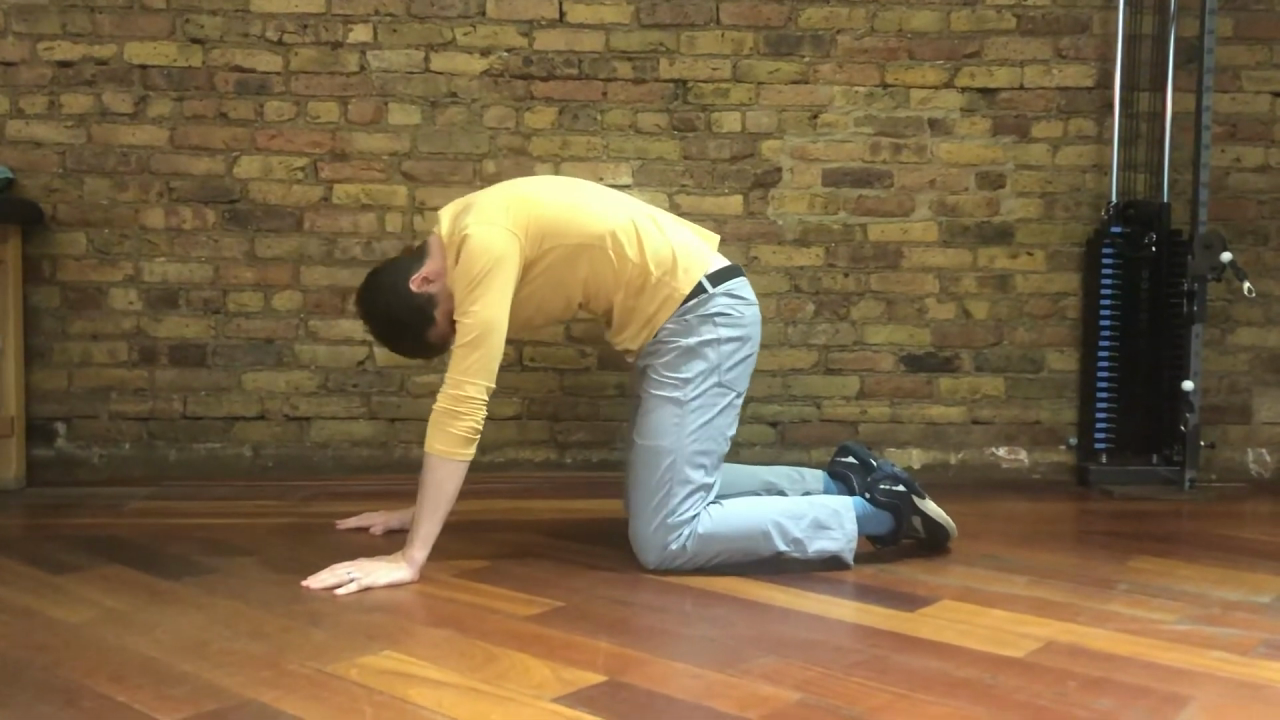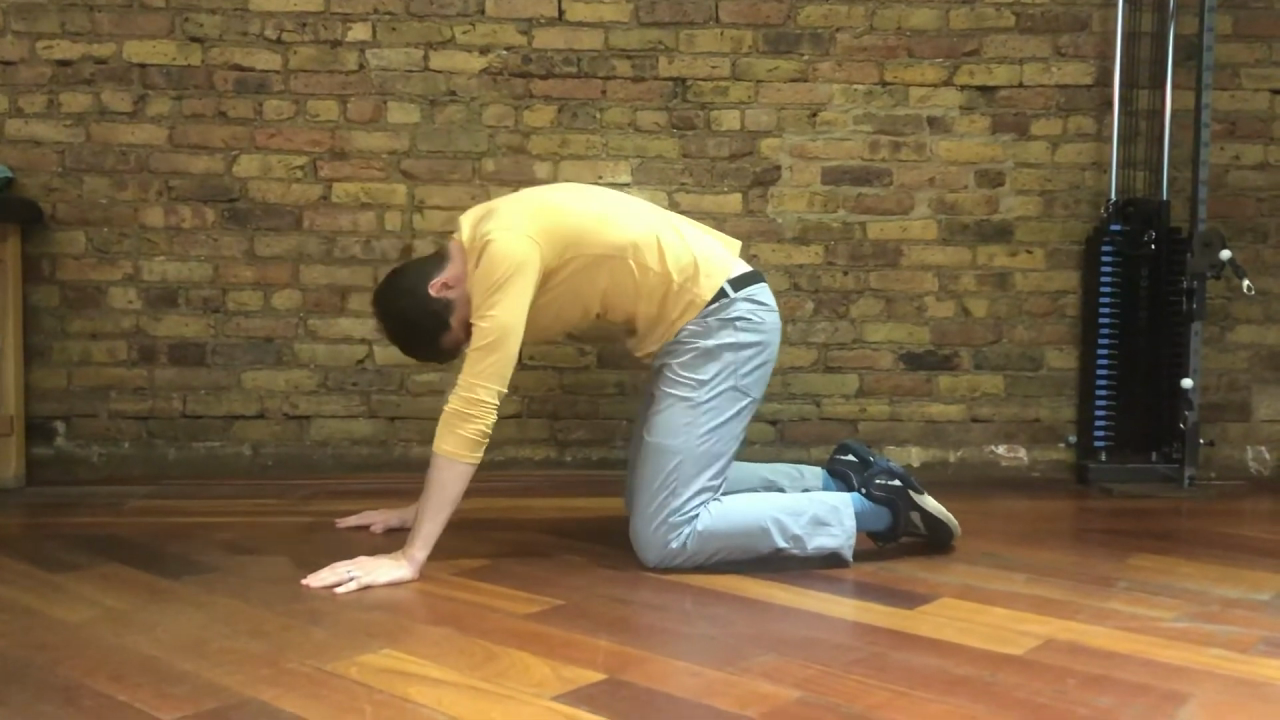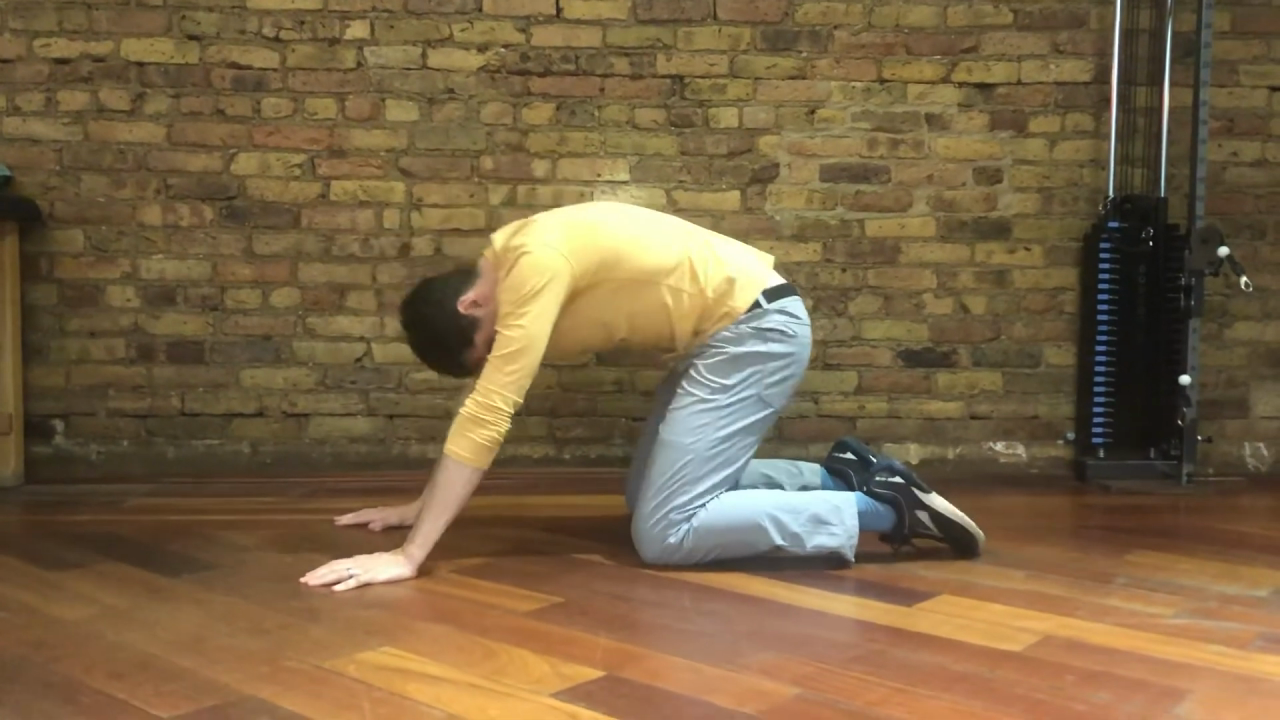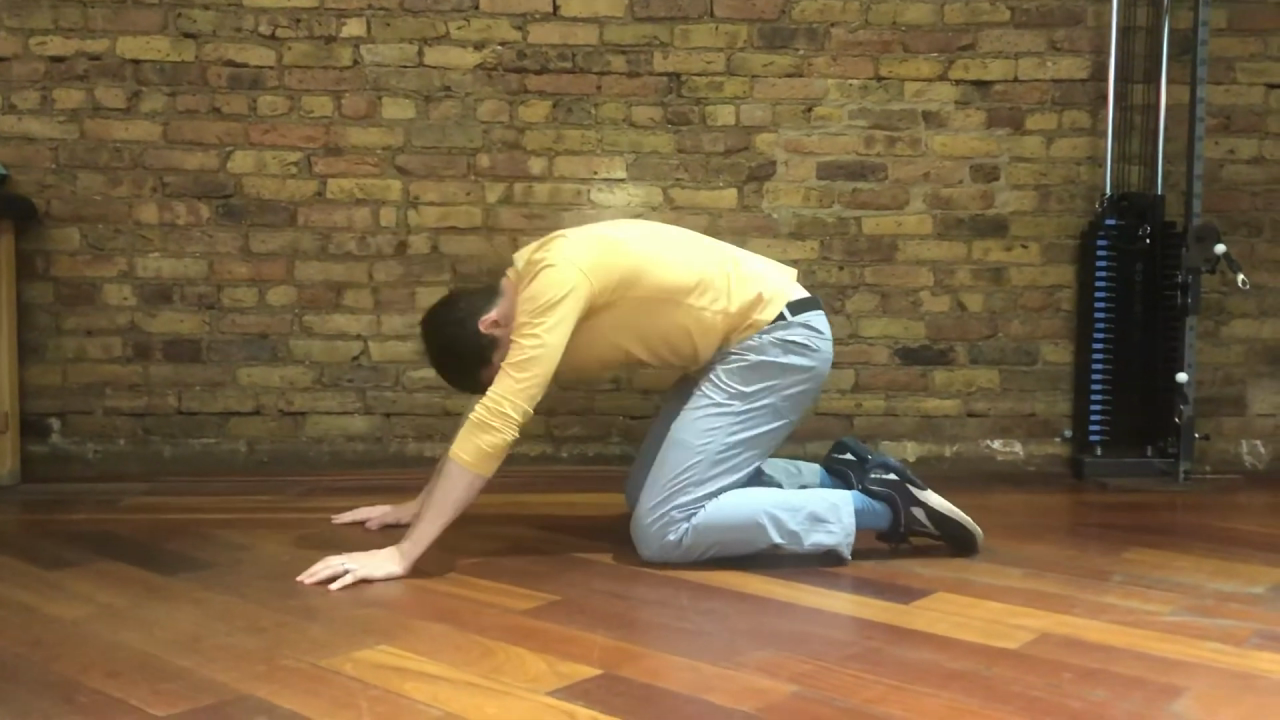
dt=0.2s
person 1, frame 1
left shoulder: (480, 242)
right shoulder: (470, 238)
left elbow: (462, 401)
right elbow: (463, 395)
left wrist: (410, 556)
right wrist: (419, 509)
left hip: (705, 313)
right hip: (684, 316)
left knee: (664, 540)
right knee: (662, 491)
left ankle: (875, 512)
right ankle: (839, 482)
person 1, frame 2
left shoulder: (501, 248)
right shoulder: (489, 245)
left elbow: (474, 404)
right elbow: (472, 398)
left wrist: (410, 556)
right wrist: (419, 507)
left hip: (727, 317)
right hip: (700, 320)
left knee: (664, 537)
right knee: (654, 494)
left ankle: (875, 508)
right ankle: (839, 478)
person 1, frame 3
left shoulder: (533, 262)
right shoulder: (518, 264)
left elbow: (488, 412)
right elbow: (485, 404)
left wrist: (410, 554)
right wrist: (418, 506)
left hip: (760, 327)
right hip: (728, 330)
left knee: (663, 532)
right knee: (651, 494)
left ankle: (882, 508)
right ankle: (840, 476)
person 1, frame 4
left shoulder: (554, 279)
right shoulder: (539, 286)
left elbow: (496, 420)
right elbow: (493, 408)
left wrist: (402, 553)
right wrist: (420, 504)
left hip: (784, 337)
right hip: (747, 339)
left knee: (662, 528)
right knee: (647, 493)
left ankle: (878, 508)
right ankle: (838, 476)
